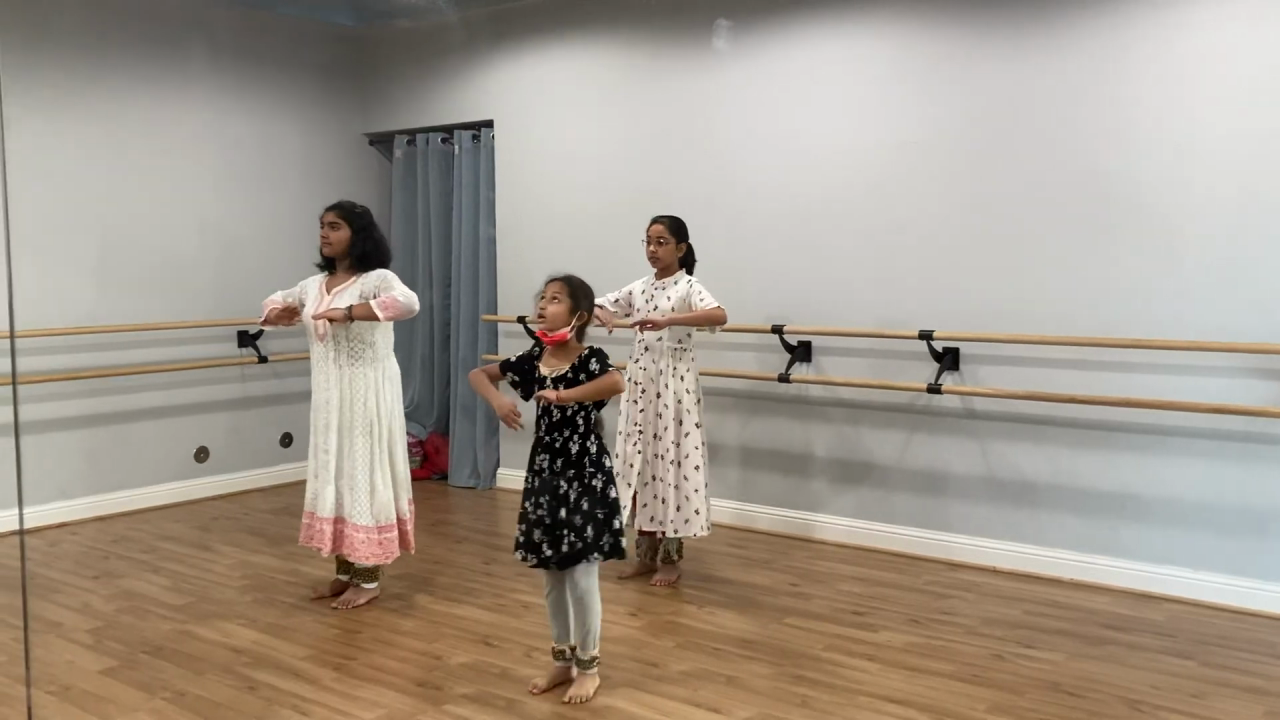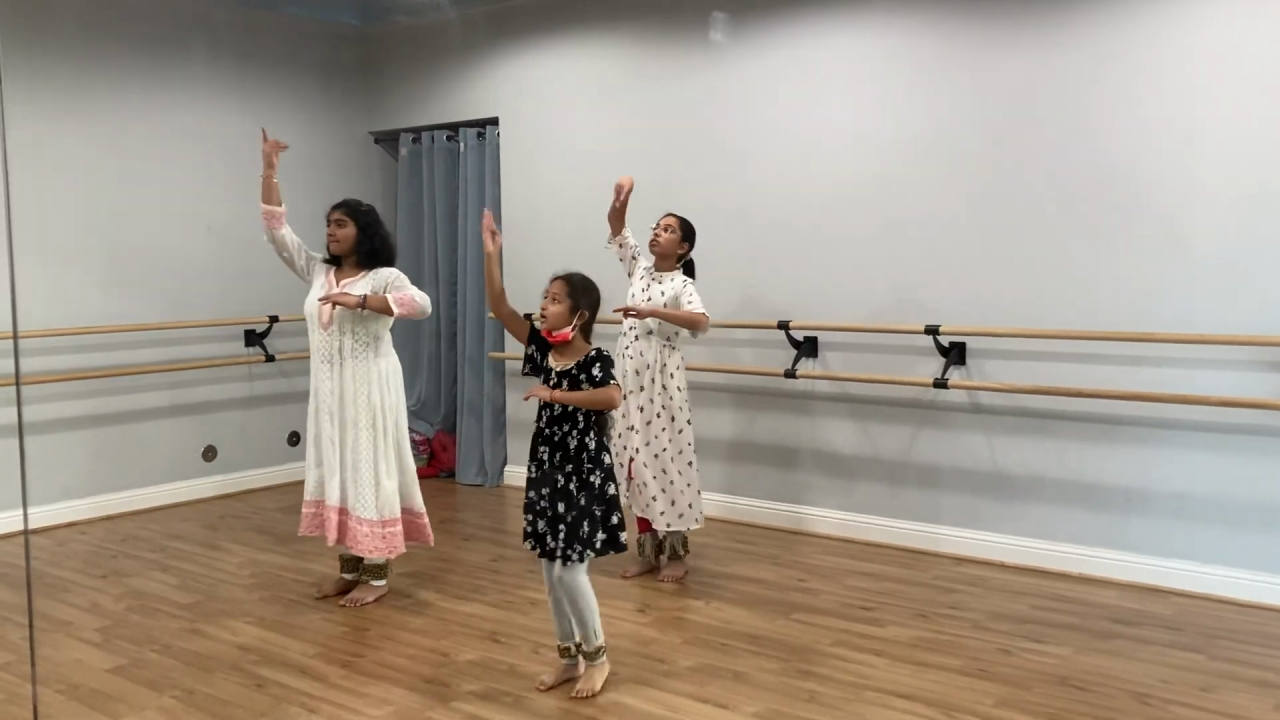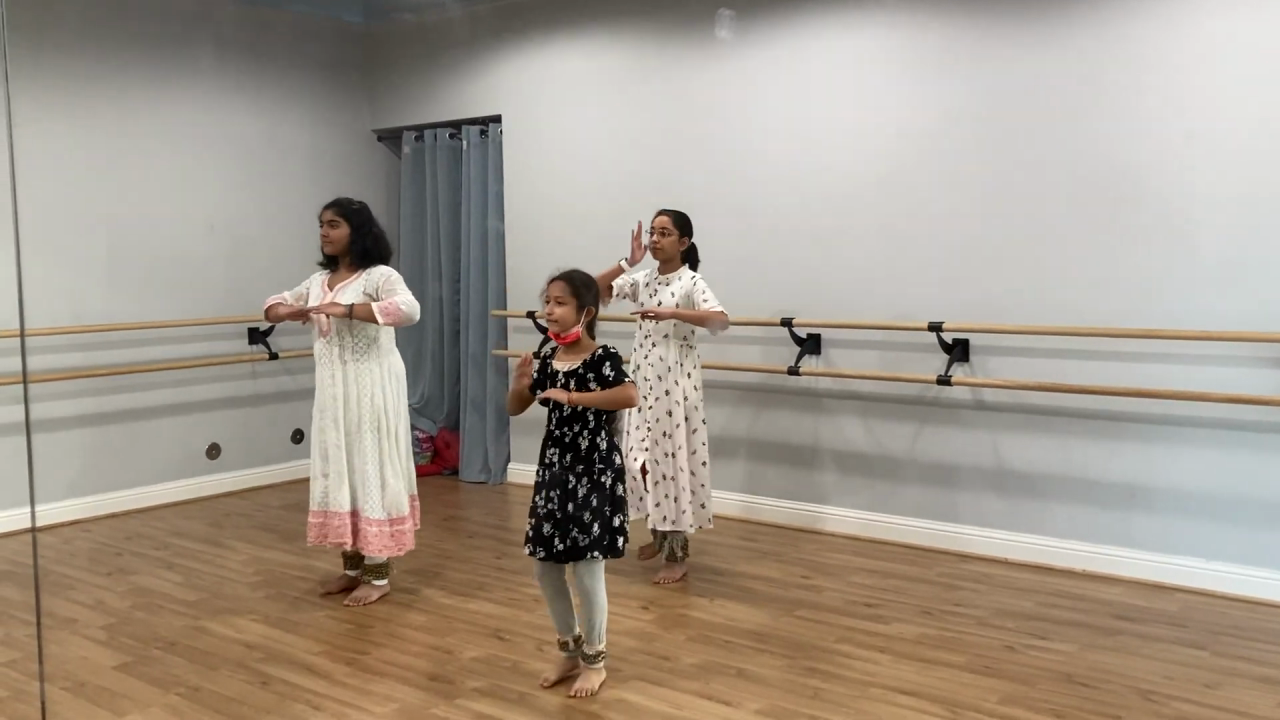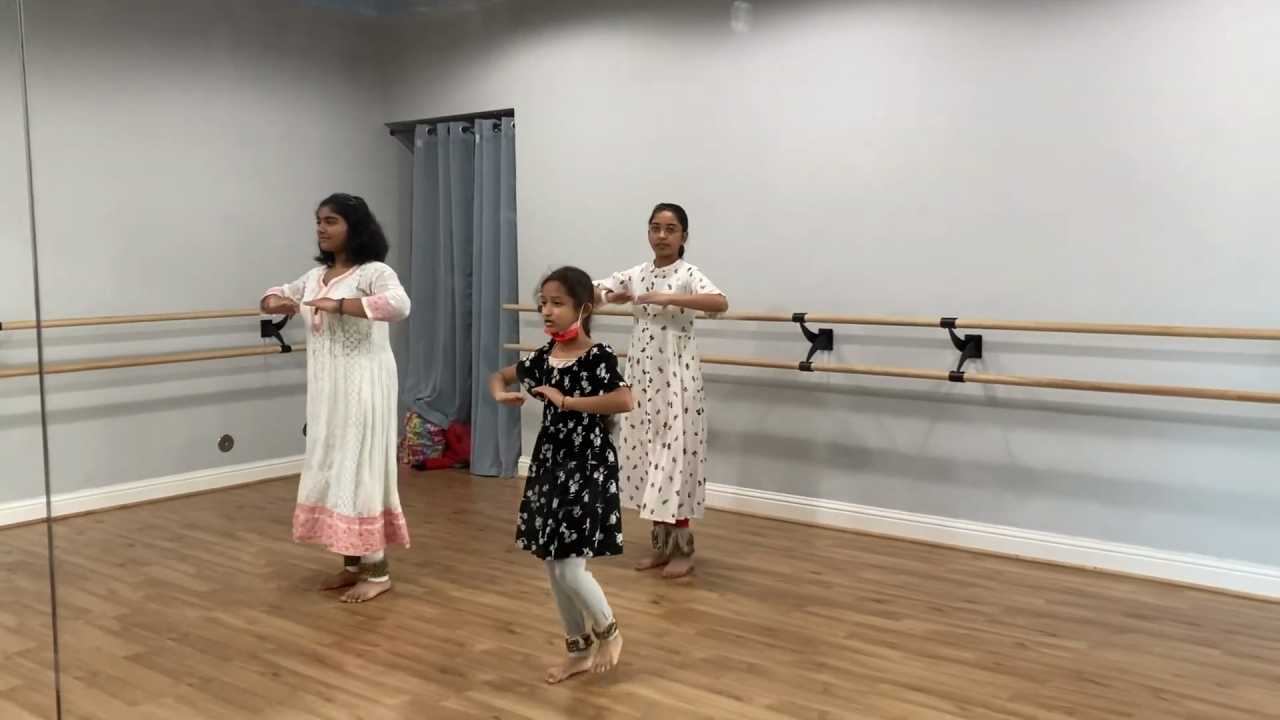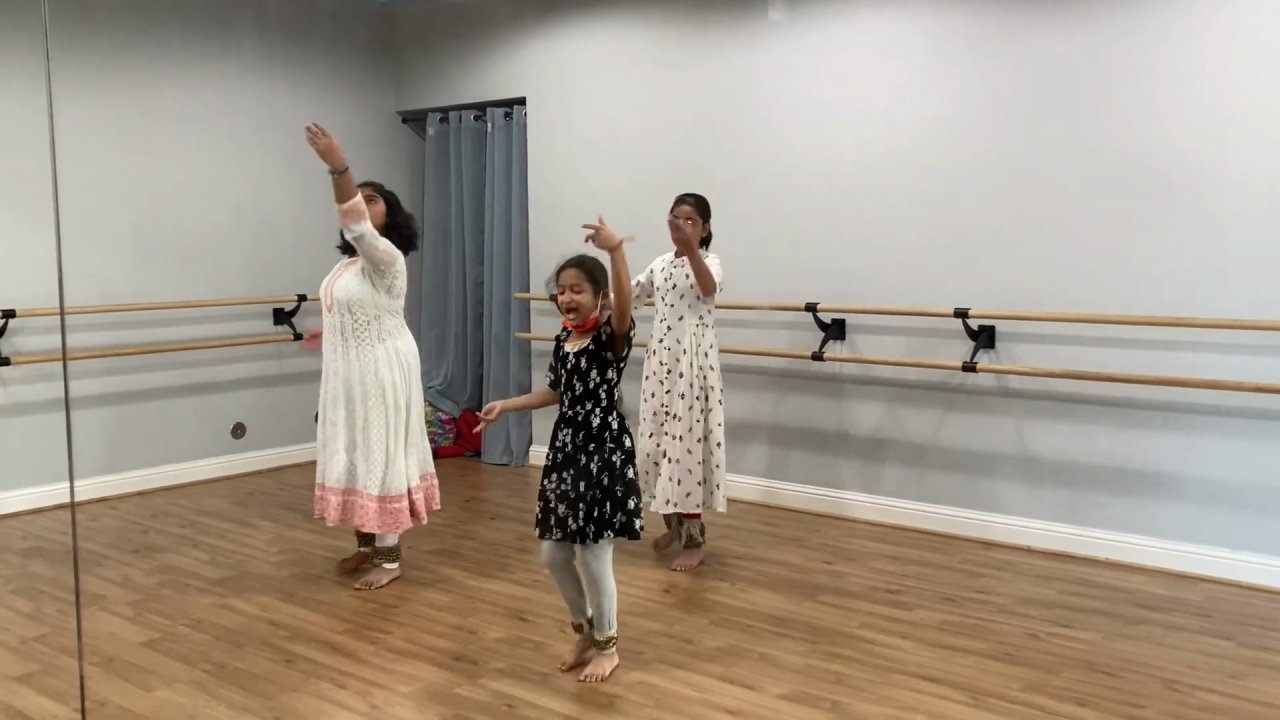
dt=1s
person 1, frame 1
left shoulder: (591, 359)
right shoulder: (532, 359)
left elbow: (618, 383)
right elbow: (479, 374)
left wrist: (564, 395)
right wrist: (498, 401)
left hip: (585, 478)
right hip: (544, 475)
left knee: (581, 578)
right knee: (553, 578)
left ankle: (588, 668)
right ankle: (563, 661)
person 1, frame 2
left shoulder: (595, 360)
right shoulder: (539, 347)
left elbow: (613, 398)
right elbow: (499, 307)
left wrist: (555, 394)
right wrist: (491, 254)
left hip: (583, 474)
right hip: (546, 472)
left knee: (569, 571)
right knee: (551, 571)
left ankle: (596, 657)
right ankle: (569, 657)
person 1, frame 3
left shoulder: (602, 358)
right shoulder: (546, 360)
left elbow: (630, 396)
right elbow: (515, 408)
left wrist: (571, 397)
right wrist: (519, 383)
left hip: (594, 472)
right hip: (554, 468)
left knee: (587, 570)
right knee: (546, 567)
left ankle: (594, 661)
right ankle: (569, 651)
person 1, frame 4
left shoulder: (599, 357)
right shoulder: (542, 357)
left elbow: (624, 401)
right elbow: (499, 376)
left wrist: (567, 401)
right wrist: (501, 395)
left hip: (589, 468)
right hip: (549, 464)
left knee: (569, 568)
right knee: (553, 566)
left ankle: (607, 630)
right ankle: (578, 649)
person 1, frame 5
left shoulder: (611, 339)
right shoulder: (563, 343)
left elbow: (625, 307)
left wrist: (615, 251)
right wrist: (505, 405)
left hip: (604, 454)
right hip: (565, 451)
left knee: (593, 558)
right knee: (554, 555)
left ankle: (606, 647)
right ankle: (584, 631)
person 2, frame 1
left shoulder: (377, 279)
right shoulder: (314, 285)
left elbow: (408, 303)
right elbow: (276, 301)
left wrist: (348, 312)
right wrist: (279, 313)
left hip: (368, 394)
right hip: (329, 395)
left knee: (364, 475)
right knee: (332, 475)
left ankle: (368, 579)
right ankle: (345, 572)
person 2, frame 2
left shoulder: (385, 277)
right shoulder: (316, 272)
left elbow: (421, 305)
right elbow: (276, 230)
left wrist: (359, 301)
right wrist: (269, 168)
left hip: (369, 391)
right hip: (328, 392)
left knee: (369, 474)
right knee: (334, 475)
left ankle: (376, 576)
right ankle: (349, 570)
person 2, frame 3
left shoulder: (380, 277)
right shoulder: (318, 281)
left elbow: (409, 310)
right elbow: (273, 305)
left wrist: (347, 310)
right wrist: (288, 312)
left hip: (372, 389)
right hip: (333, 392)
left knee: (372, 470)
right knee: (337, 470)
left ankle: (378, 575)
right ankle: (352, 566)
person 2, frame 4
left shoulder: (374, 272)
right shoulder: (315, 276)
left elbow: (399, 304)
right elbow: (274, 295)
left wrist: (339, 305)
right wrist: (277, 302)
left hip: (364, 385)
right hip: (326, 388)
left knee: (359, 469)
right knee: (331, 469)
left ankle: (377, 571)
right ankle: (354, 563)
person 2, frame 5
left shoulder: (386, 257)
right shoulder: (348, 263)
left elbow: (357, 224)
left wrist: (337, 164)
right wrist: (325, 332)
left hip: (383, 370)
right hip: (348, 372)
left knee: (380, 457)
right knee: (350, 454)
left ankle: (388, 559)
right ankle: (366, 546)
person 3, frame 1
left shoulder: (688, 287)
right shoulder: (638, 289)
left elbow: (719, 316)
right elbow: (594, 306)
left wrist: (669, 319)
right wrist: (599, 314)
left hip: (674, 384)
right hip: (640, 382)
left knee: (671, 463)
right knee: (637, 463)
left ankle: (670, 558)
right ankle: (647, 552)
person 3, frame 2
left shoulder: (682, 285)
right shoulder: (638, 267)
left elbow: (701, 322)
right elbow: (616, 226)
left wrist: (653, 312)
right wrist: (621, 196)
left hip: (662, 380)
right hip: (630, 379)
left knee: (664, 460)
right knee: (636, 464)
left ankle: (676, 553)
right ankle: (648, 550)
person 3, frame 3
left shoulder: (691, 282)
right shoulder: (642, 281)
left elbow: (721, 320)
right elbow: (594, 289)
left wrist: (672, 313)
right wrist: (628, 262)
left hip: (677, 382)
right hip: (643, 382)
left knee: (674, 460)
right knee: (638, 459)
left ankle: (676, 555)
right ankle: (660, 533)
person 3, frame 4
left shoulder: (688, 274)
right shoulder: (635, 275)
left elbow: (720, 303)
right elbow: (590, 290)
left wrist: (668, 298)
right wrist: (610, 296)
left hip: (677, 375)
right hip: (643, 375)
left knee: (674, 457)
right knee: (648, 456)
left ankle: (683, 549)
right ankle: (662, 545)
person 3, frame 5
left shoulder: (706, 262)
right shoulder: (659, 266)
left elbow: (709, 289)
left wrist: (691, 249)
left hip: (693, 365)
right hip: (660, 365)
left knee: (688, 445)
right knee: (657, 445)
left ankle: (694, 541)
right ankle: (675, 524)
